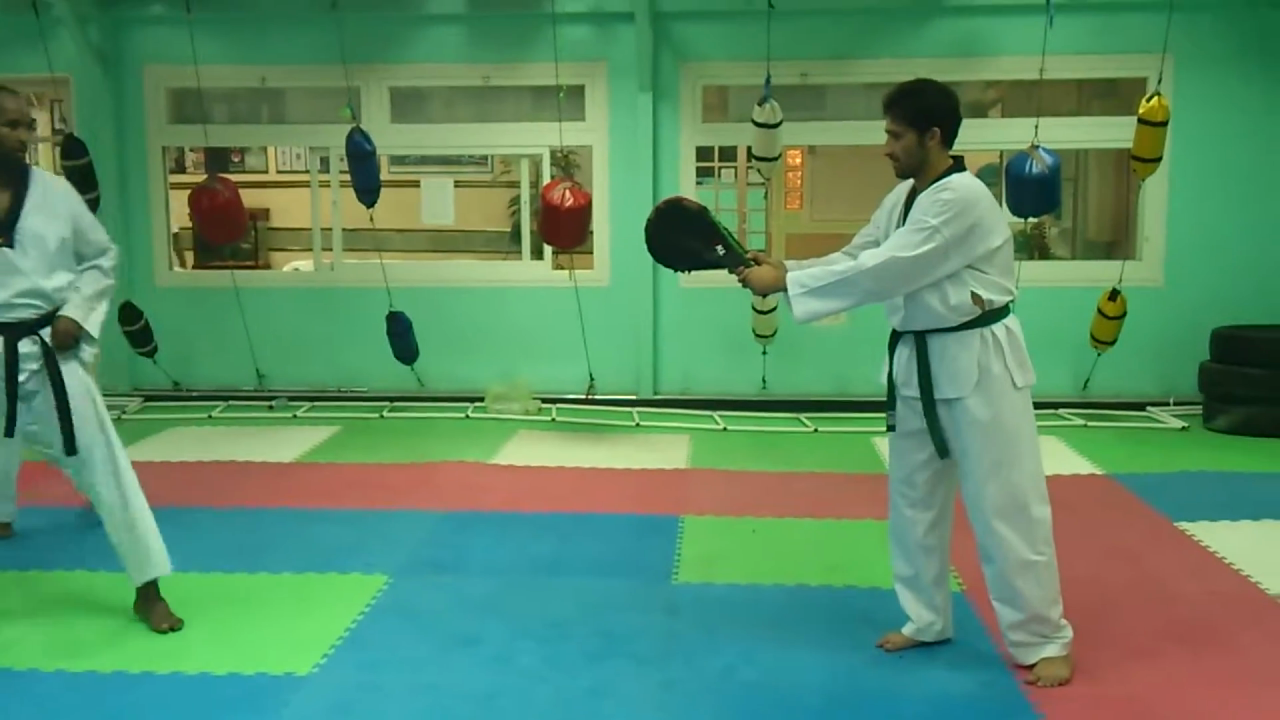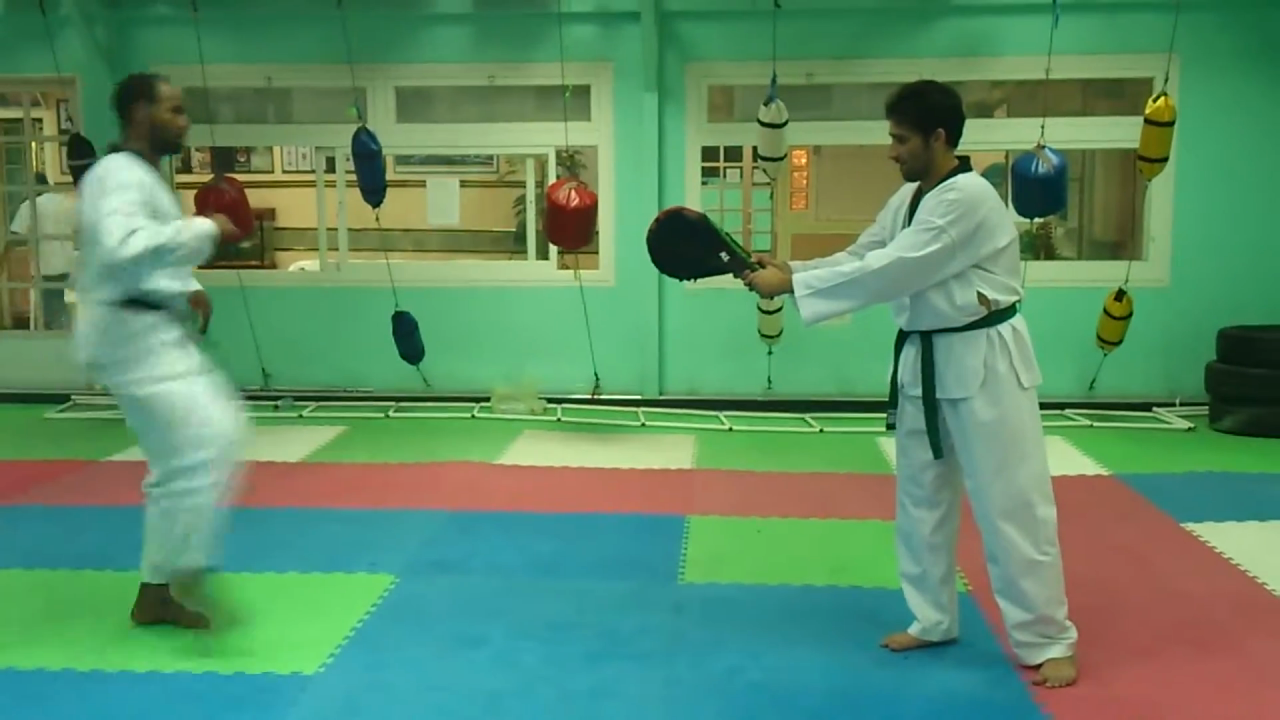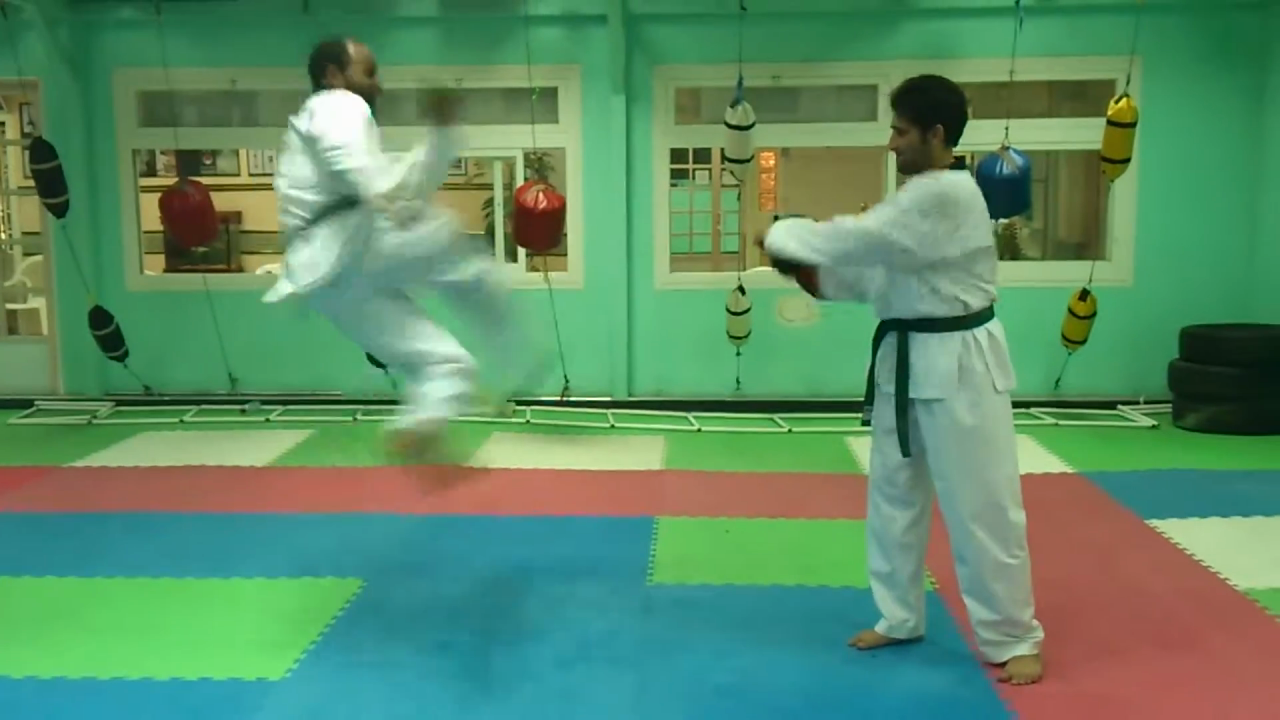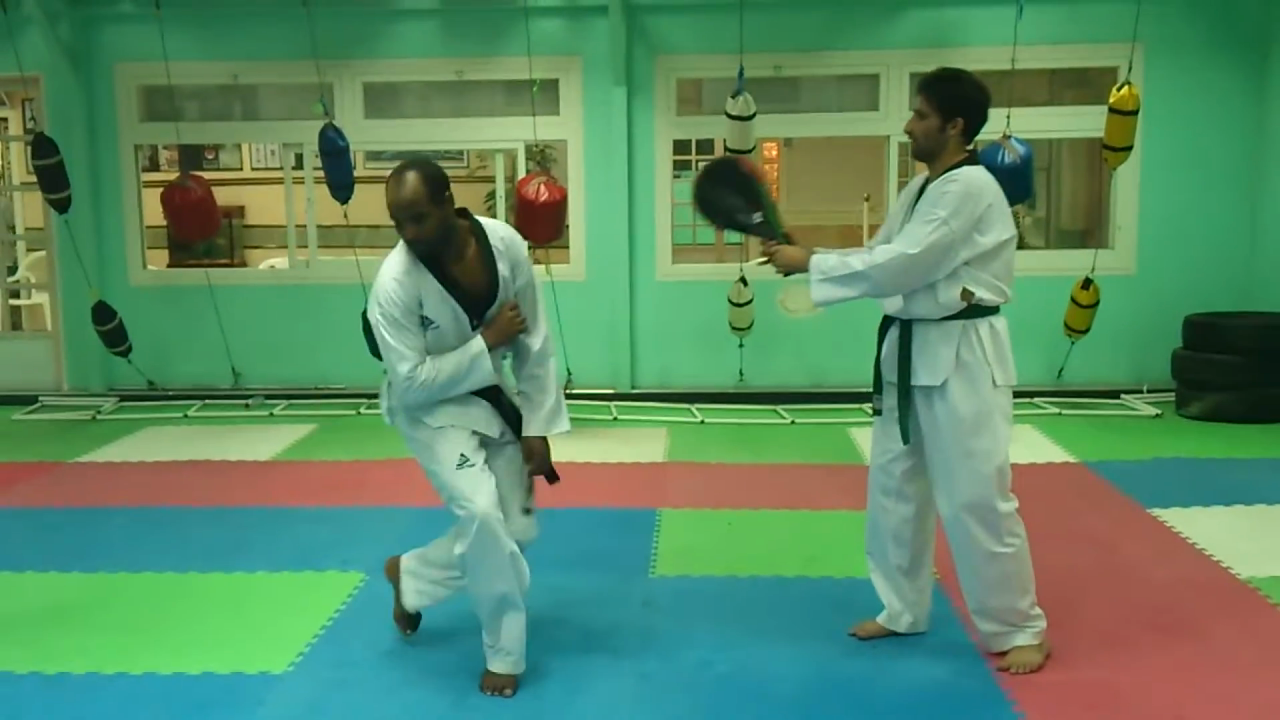
dt=1s
person 1, frame 1
left shoulder: (963, 199)
right shoulder: (904, 197)
left elbow: (885, 271)
right elbow: (855, 258)
left wrist: (786, 283)
right wrist: (785, 267)
left hip: (977, 363)
right hip: (918, 361)
left knee: (1003, 504)
right knee: (914, 497)
left ankle: (1043, 640)
right ankle: (926, 620)
person 1, frame 2
left shoulder: (969, 198)
right shoulder: (909, 198)
left elbow: (890, 272)
right elbow: (860, 256)
left wrist: (791, 286)
right wrist: (790, 268)
left hip: (984, 363)
right hip: (925, 361)
left knee: (1011, 503)
right knee: (921, 497)
left ankle: (1048, 640)
right ankle: (933, 620)
person 1, frame 3
left shoulder: (946, 194)
right shoulder: (916, 193)
left elbow: (856, 238)
right elbow: (880, 271)
left wrist: (782, 236)
right wrist: (824, 279)
left hip: (957, 365)
right hip: (905, 359)
left knee: (981, 506)
right knee: (893, 494)
left ankle: (1015, 638)
right ankle: (900, 617)
person 1, frame 4
left shoulder: (969, 189)
right shoulder: (922, 187)
left elbow: (900, 266)
right elbow: (882, 255)
left wrist: (809, 263)
right wrist: (808, 255)
left hip: (961, 357)
right hip: (909, 352)
left knee: (976, 497)
right knee: (894, 486)
left ankle: (1020, 629)
right ankle: (903, 610)
person 2, frame 1
left shoulder: (55, 194)
left elbow: (100, 258)
left wrist: (76, 314)
left hip: (48, 348)
left knee: (100, 458)
left ankle: (147, 589)
person 2, frame 2
left shoulder: (140, 175)
right shoulder: (123, 174)
right elbow: (121, 251)
left wrist: (187, 288)
right wrist: (202, 232)
left hip: (153, 327)
right hip: (137, 334)
left knee: (178, 464)
right knee: (213, 441)
left ankle: (154, 592)
right ankle: (179, 573)
person 2, frame 3
left shoulder: (320, 118)
right shoulder: (334, 108)
right elbow: (345, 149)
right wrist: (385, 188)
left hip: (329, 280)
right hip: (356, 242)
left knee: (444, 360)
person 2, frame 4
left shoulder: (505, 244)
right shoulder: (394, 284)
left elbow: (533, 340)
right elbow: (411, 382)
left wrist: (538, 425)
right wrist: (487, 342)
left hip: (490, 399)
right hip: (431, 410)
left knee: (513, 529)
right knee: (481, 517)
left ankle: (410, 575)
right ankle: (506, 654)
